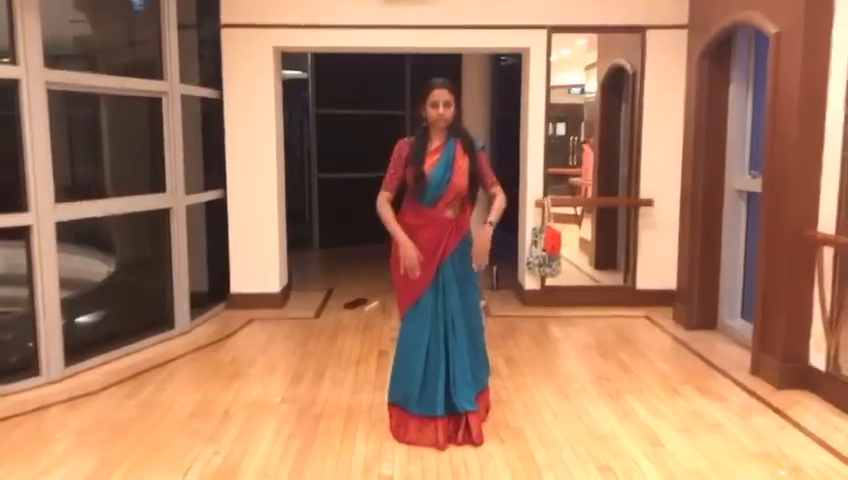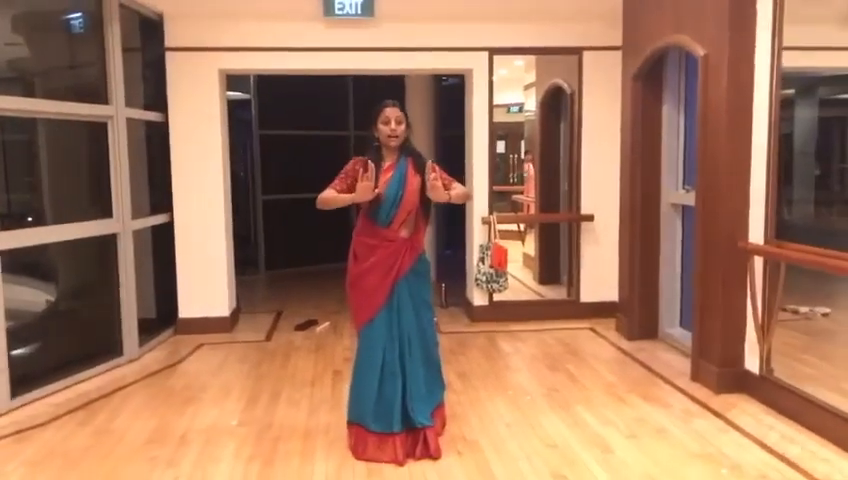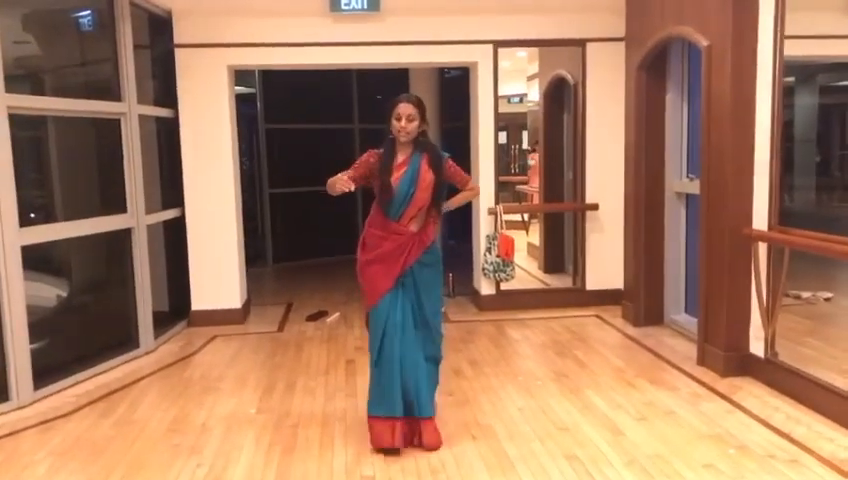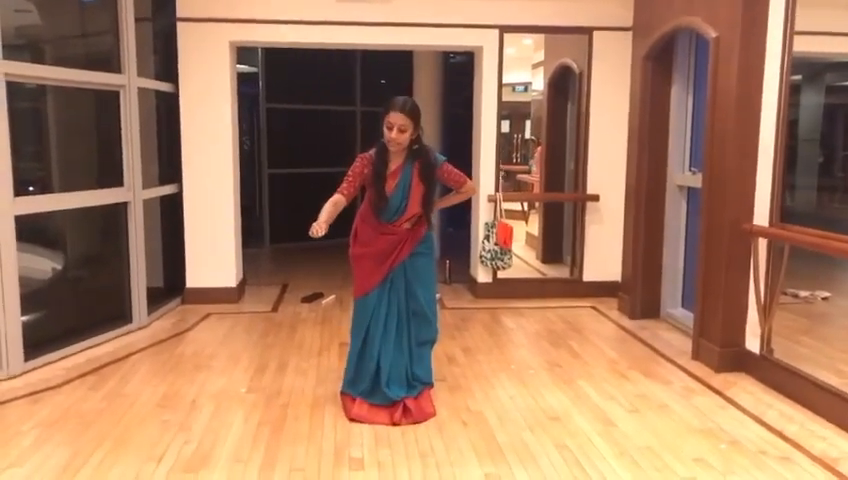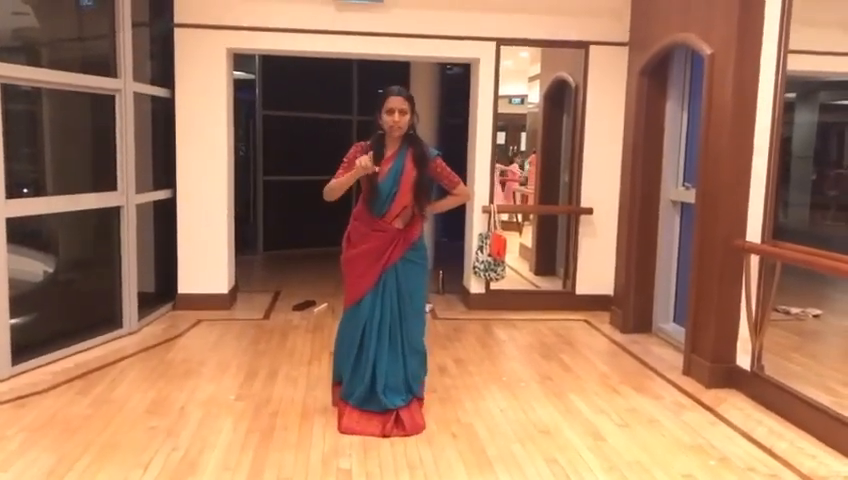
dt=1s
person 1, frame 1
left shoulder: (469, 150)
right shoulder: (407, 148)
left elbow: (498, 194)
right elbow: (383, 200)
left wrist: (487, 228)
right wrist: (402, 240)
left hip: (456, 247)
right hip: (415, 247)
left knee: (459, 321)
right knee: (419, 324)
left ankle: (461, 403)
right ankle: (419, 407)
person 1, frame 2
left shoulder: (420, 166)
right shoulder: (361, 166)
left elbow: (465, 193)
right elbow: (322, 200)
left wrist: (443, 195)
right wrist: (356, 197)
left hip: (409, 263)
right hip: (372, 264)
left knee: (414, 336)
right knee: (376, 339)
left ankle: (417, 418)
right ankle: (378, 423)
person 1, frame 3
left shoulder: (436, 161)
right shoulder: (375, 159)
left elbow: (472, 188)
right elbow: (331, 188)
left wrist: (441, 208)
right wrist: (339, 181)
left hip: (421, 255)
right hip: (382, 255)
left knee: (422, 329)
right knee: (389, 330)
left ankle: (419, 412)
right ankle: (391, 416)
person 1, frame 4
left shoulder: (429, 163)
right shoulder: (368, 162)
left elbow: (467, 188)
right elbow: (341, 197)
left wrist: (431, 207)
right wrist: (322, 221)
left hip: (413, 248)
right hip: (373, 247)
left knee: (414, 315)
right knee: (372, 316)
left ankle: (411, 388)
right ankle: (369, 388)
person 1, frame 5
left shoulder: (423, 156)
right shoulder: (363, 151)
left elbow: (462, 193)
right elbow: (328, 194)
left wrist: (423, 211)
right wrist: (355, 174)
left hip: (405, 250)
right hip: (366, 249)
left knee: (403, 322)
right knee: (362, 322)
left ankle: (401, 399)
right ankle: (360, 397)
